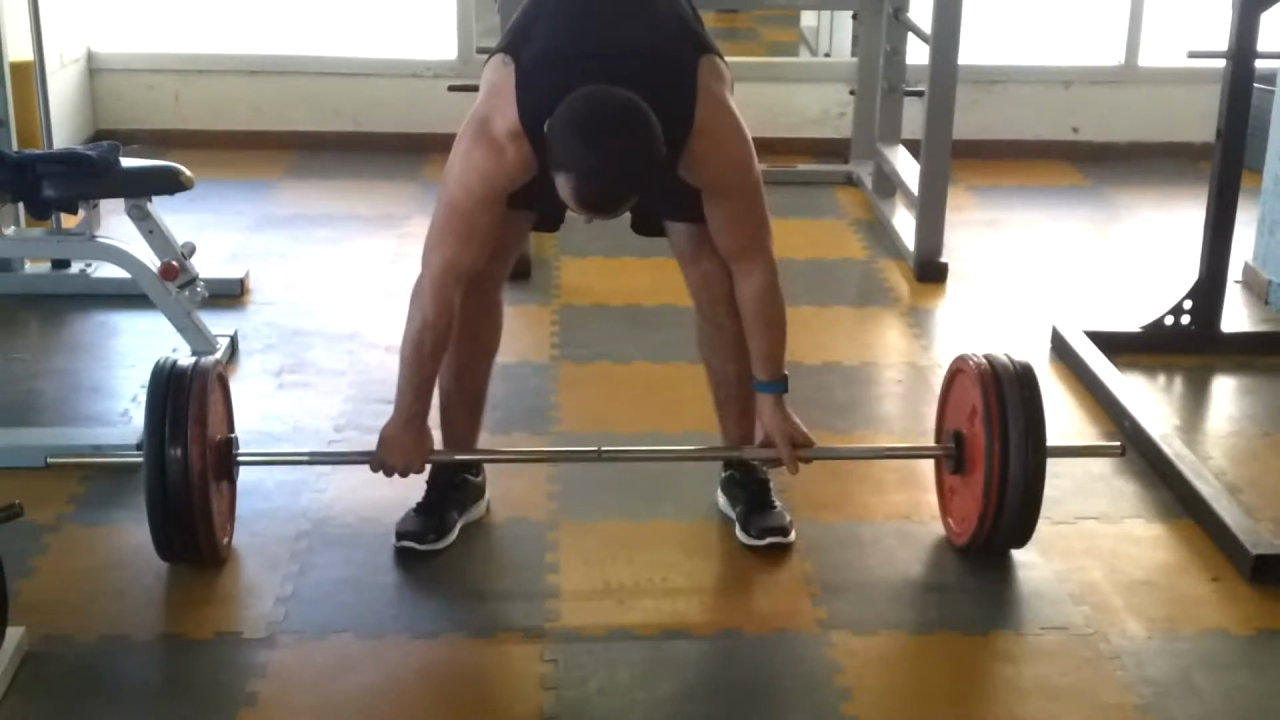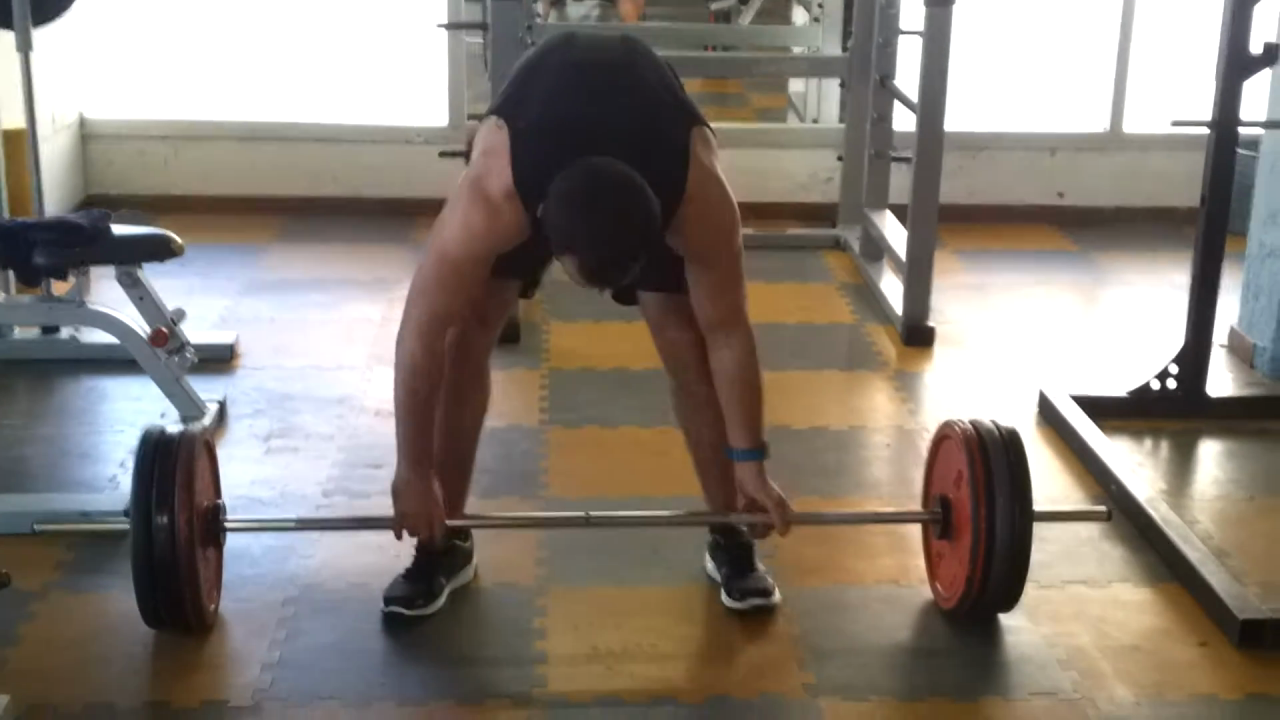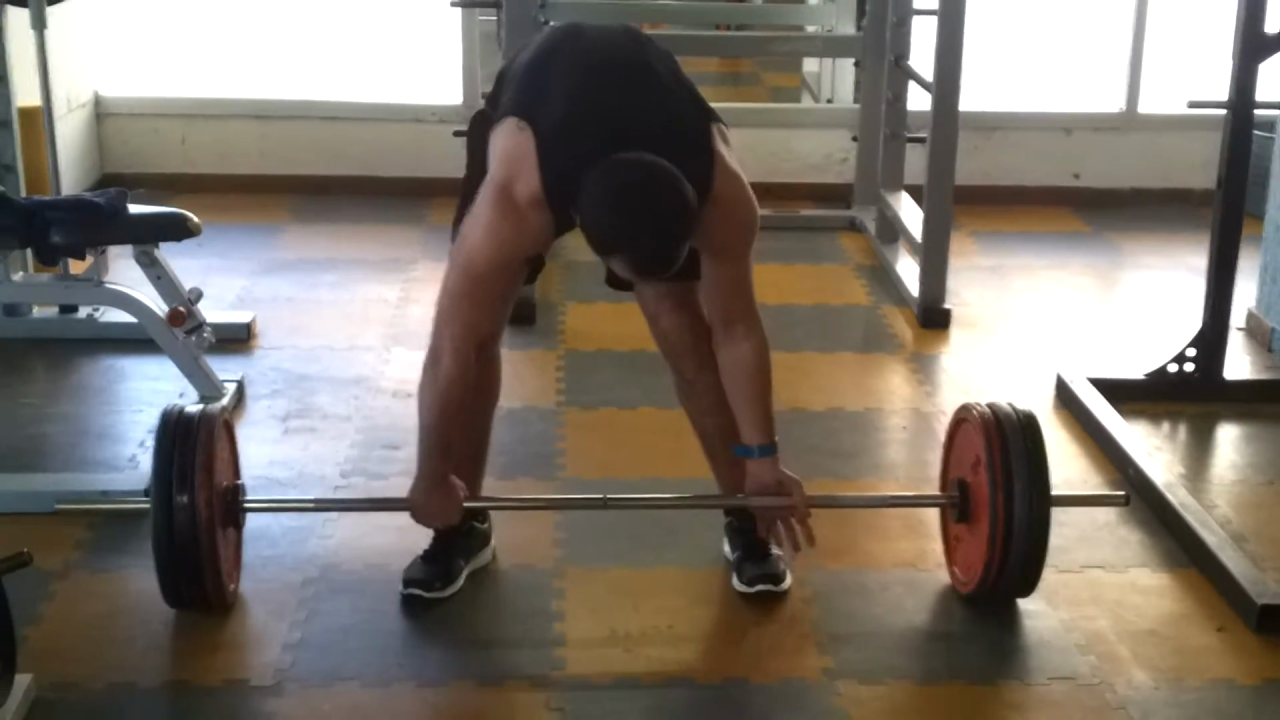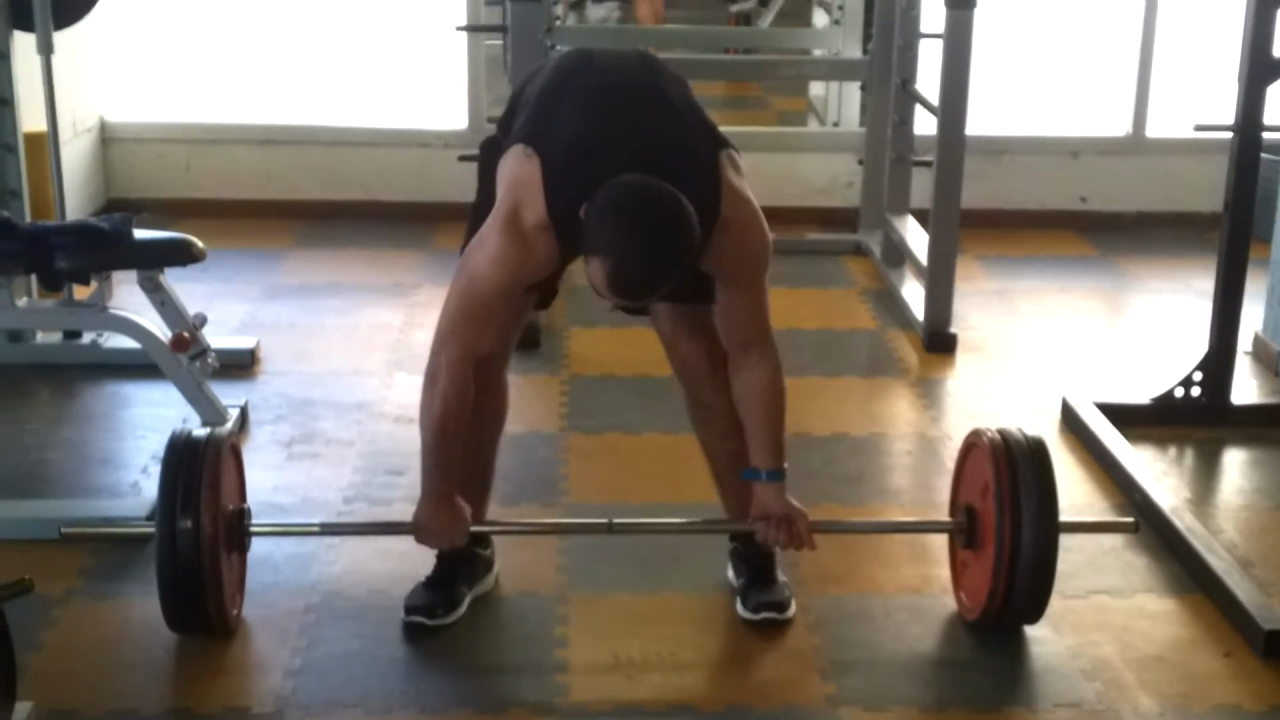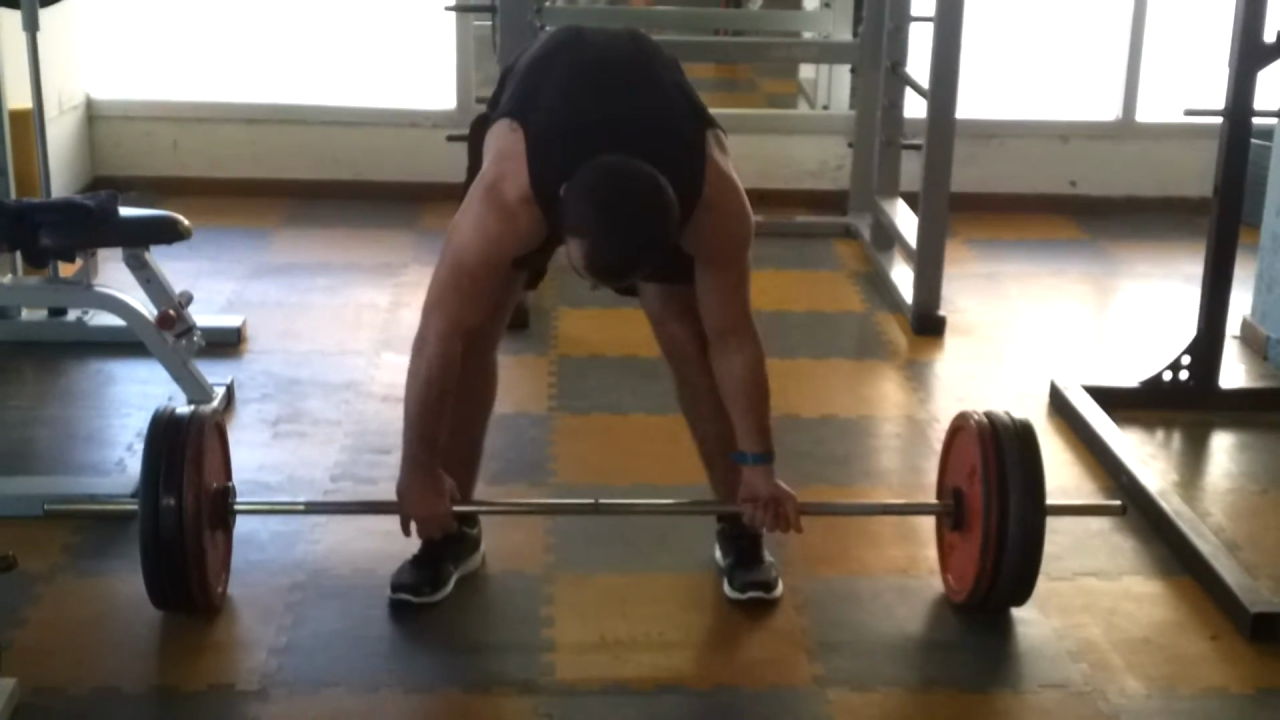
dt=0.7s
person 1, frame 1
left shoulder: (712, 133)
right shoulder: (498, 139)
left elbow: (750, 264)
right elbow: (441, 281)
left wrist: (771, 396)
right wrist: (408, 418)
left hip: (667, 72)
left knee: (714, 272)
right knee: (477, 270)
left ankle: (743, 471)
right ankle: (458, 475)
person 1, frame 2
left shoulder: (700, 200)
right shoulder: (493, 200)
left elbow: (725, 333)
right elbow: (423, 329)
left wrist: (749, 463)
right wrist: (414, 472)
right hip: (532, 133)
left knee: (685, 337)
right knee: (467, 330)
left ankle: (729, 536)
right ankle: (447, 542)
person 1, frame 3
left shoulder: (723, 195)
right shoulder: (515, 201)
left elbow: (734, 328)
right elbow: (454, 341)
left wrist: (762, 459)
right wrist: (433, 478)
left knee: (681, 322)
right knee: (479, 321)
left ankle: (742, 520)
right ankle: (464, 525)
person 1, frame 4
left shoulder: (733, 222)
right shoulder: (522, 223)
left elbow: (750, 351)
right elbow: (453, 358)
left wrist: (769, 482)
right wrist: (438, 497)
left knee: (699, 349)
right knee: (485, 348)
left ankle: (750, 545)
right ankle: (467, 551)
person 1, frame 5
left shoulder: (715, 203)
right shoulder: (507, 199)
left elbow: (730, 336)
right elbow: (441, 333)
left wrist: (757, 466)
right wrist: (418, 470)
left knee: (687, 334)
right knee: (475, 328)
left ankle: (737, 526)
right ankle: (454, 530)
